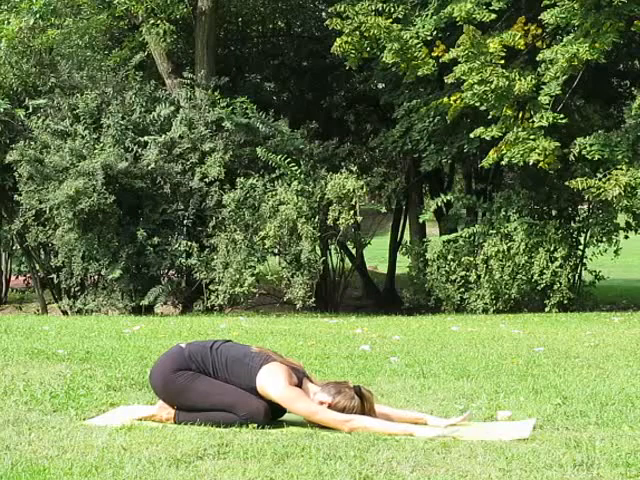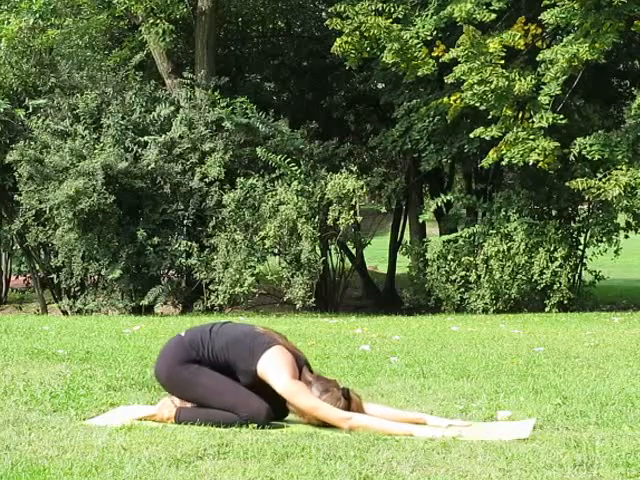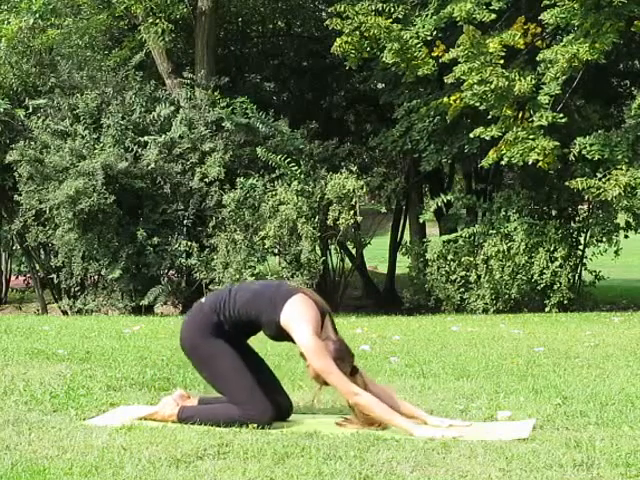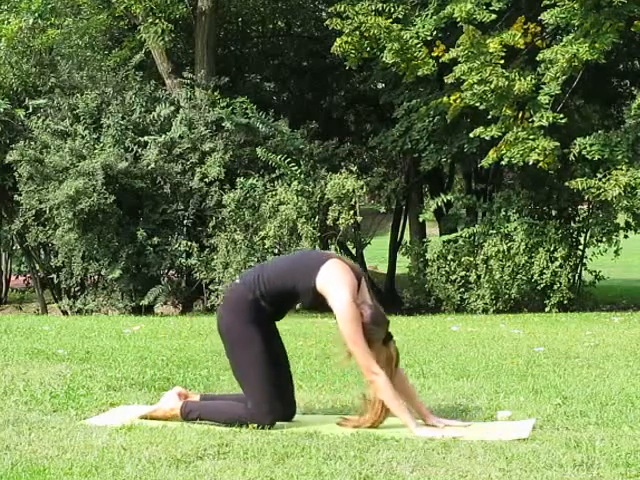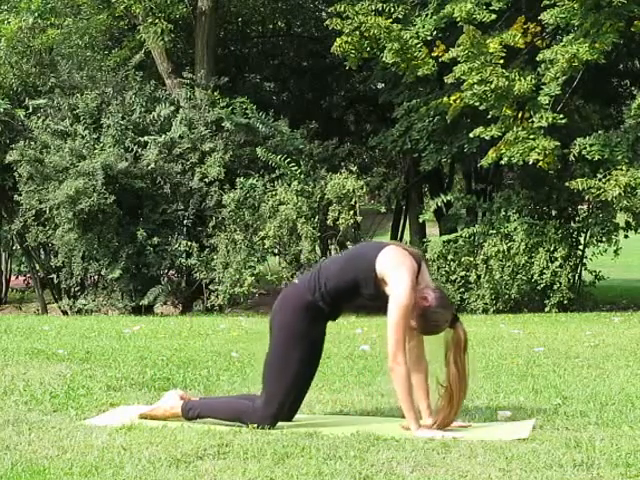
dt=1s
person 1, frame 1
left shoulder: (306, 384)
right shoulder: (283, 388)
left elbow: (370, 408)
right elbow: (347, 422)
left wrist: (430, 419)
right wrist: (415, 431)
left hip: (194, 360)
right hip: (172, 370)
left knee: (272, 411)
right knee: (255, 413)
left ankle: (183, 404)
right ankle: (174, 414)
person 1, frame 2
left shoulder: (303, 376)
right shoulder: (285, 379)
left elbow: (365, 406)
right elbow: (346, 419)
left wrist: (429, 419)
right wrist: (416, 431)
left hip: (201, 357)
right hip: (177, 361)
left knee: (277, 409)
right knee: (257, 413)
left ankle: (190, 400)
right ankle: (175, 413)
person 1, frame 3
left shoulder: (322, 328)
right shoulder: (308, 334)
left elbow: (368, 384)
right elbow: (354, 394)
left wrist: (428, 418)
right wrist: (415, 428)
left hip: (224, 332)
right hip: (202, 330)
left knee: (280, 407)
right knee: (259, 414)
left ankle: (190, 400)
right ankle: (177, 411)
person 1, frame 4
left shoulder: (359, 295)
right shoulder: (345, 300)
left elbow: (388, 363)
right elbow: (373, 371)
left wrist: (428, 415)
right wrist: (415, 426)
left hip: (259, 313)
right hip: (241, 311)
left knee: (284, 410)
right knee: (264, 415)
left ankle: (190, 397)
right ankle: (179, 408)
person 1, frame 5
left shoulder: (418, 282)
right shoulder: (405, 282)
left elbow: (416, 354)
right elbow: (397, 361)
left wrist: (427, 414)
right wrist: (415, 426)
left hip: (314, 312)
right hip: (299, 308)
left knee: (284, 409)
right knee: (266, 415)
left ankle: (192, 399)
right ankle: (179, 407)
